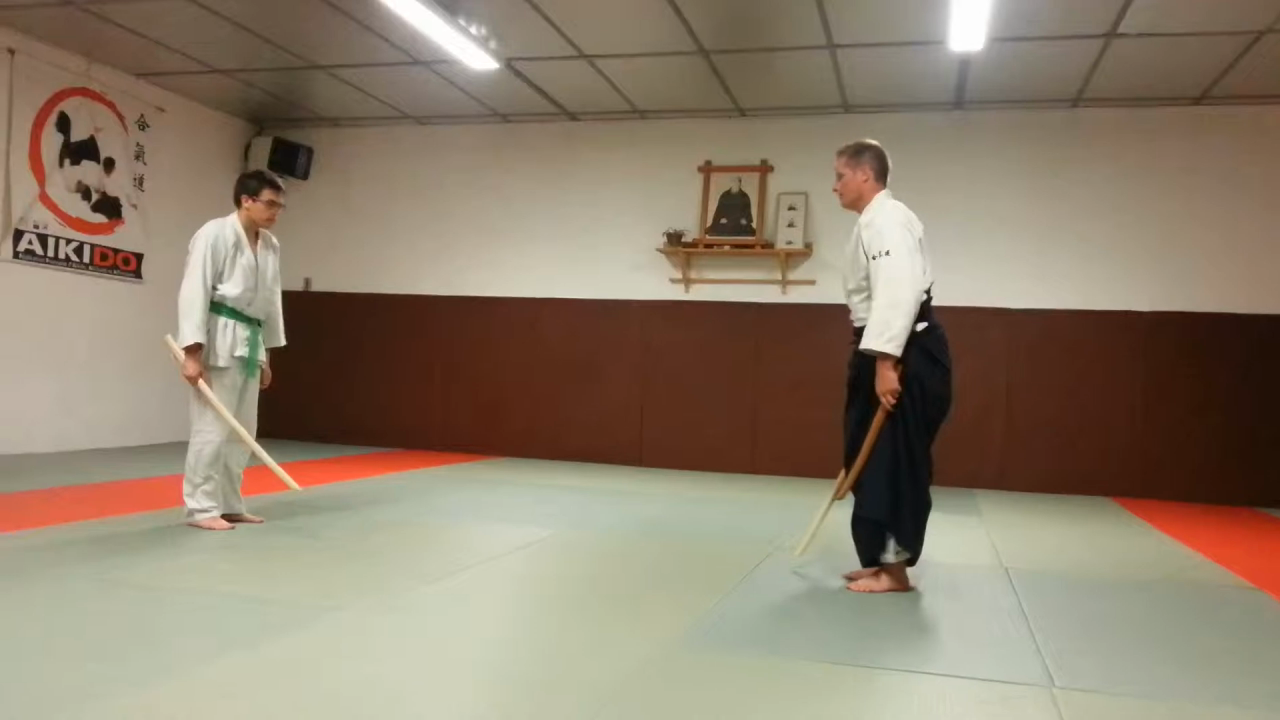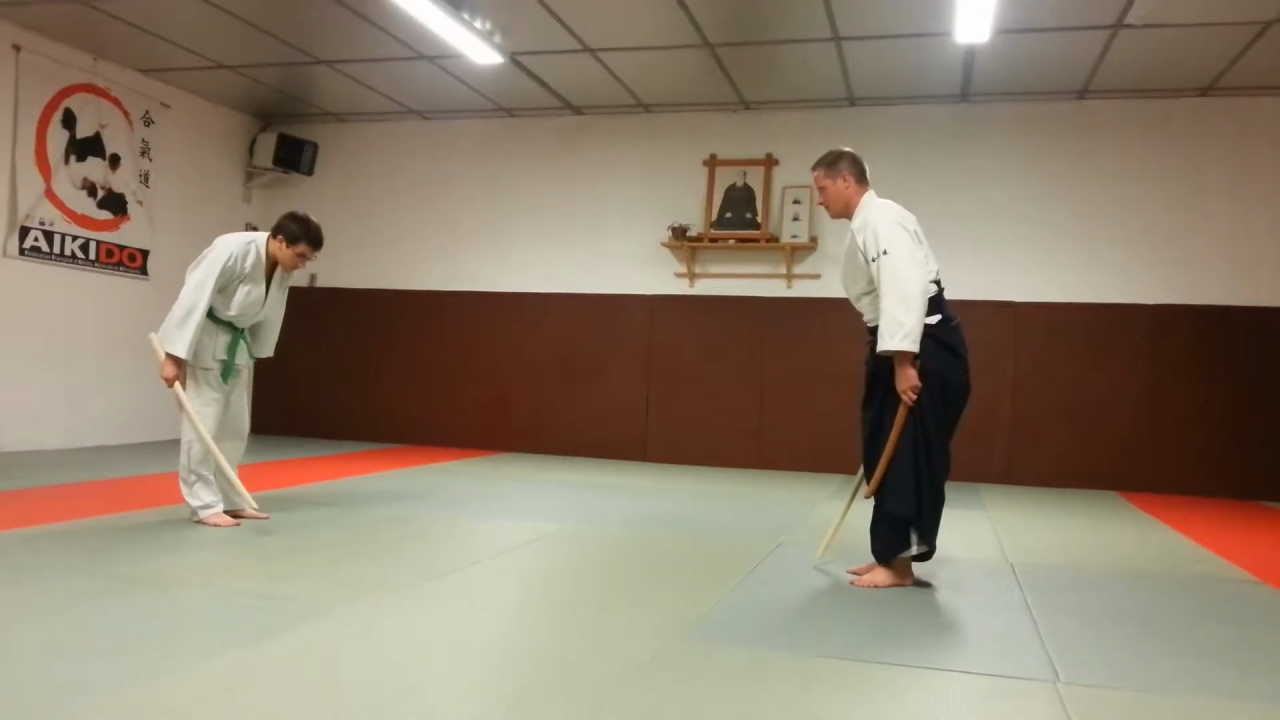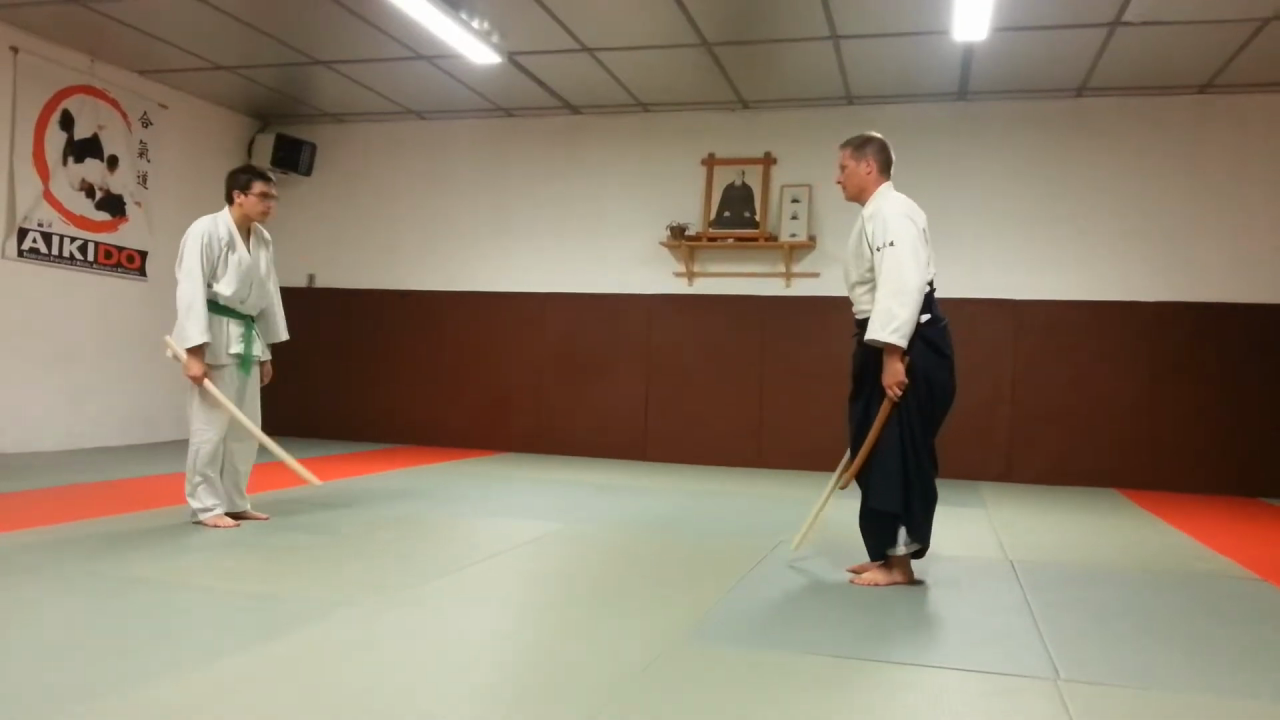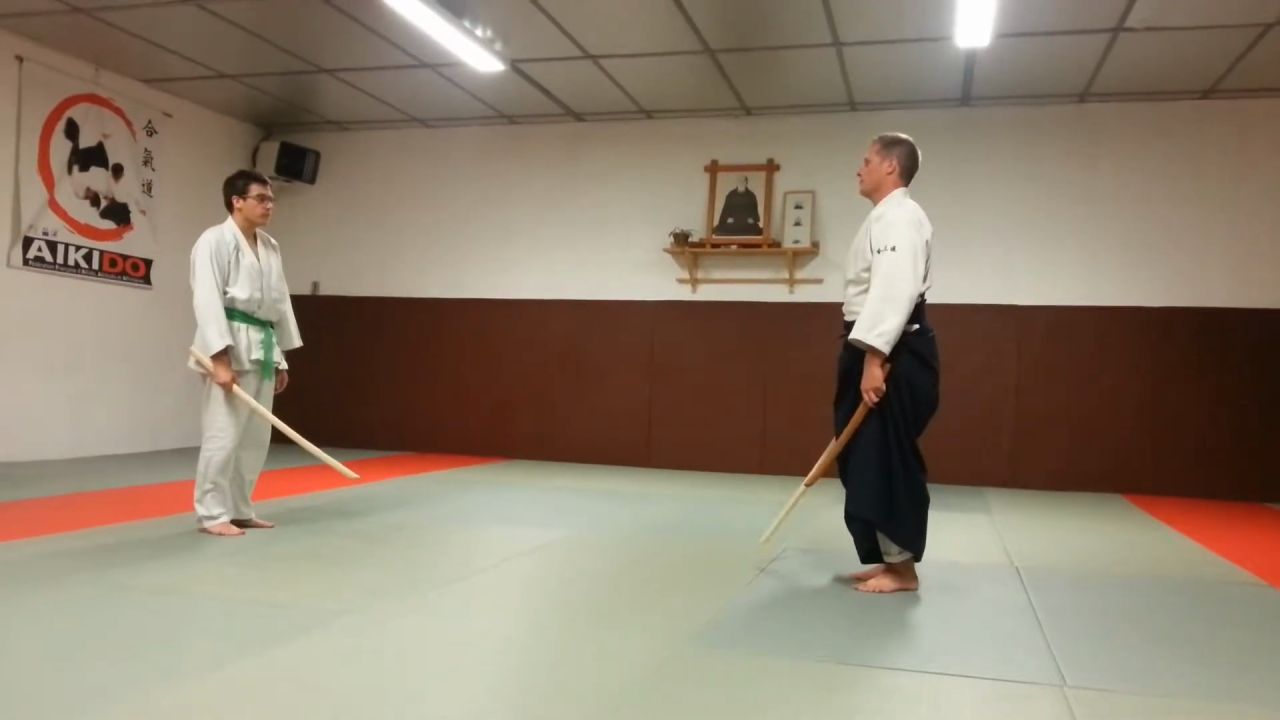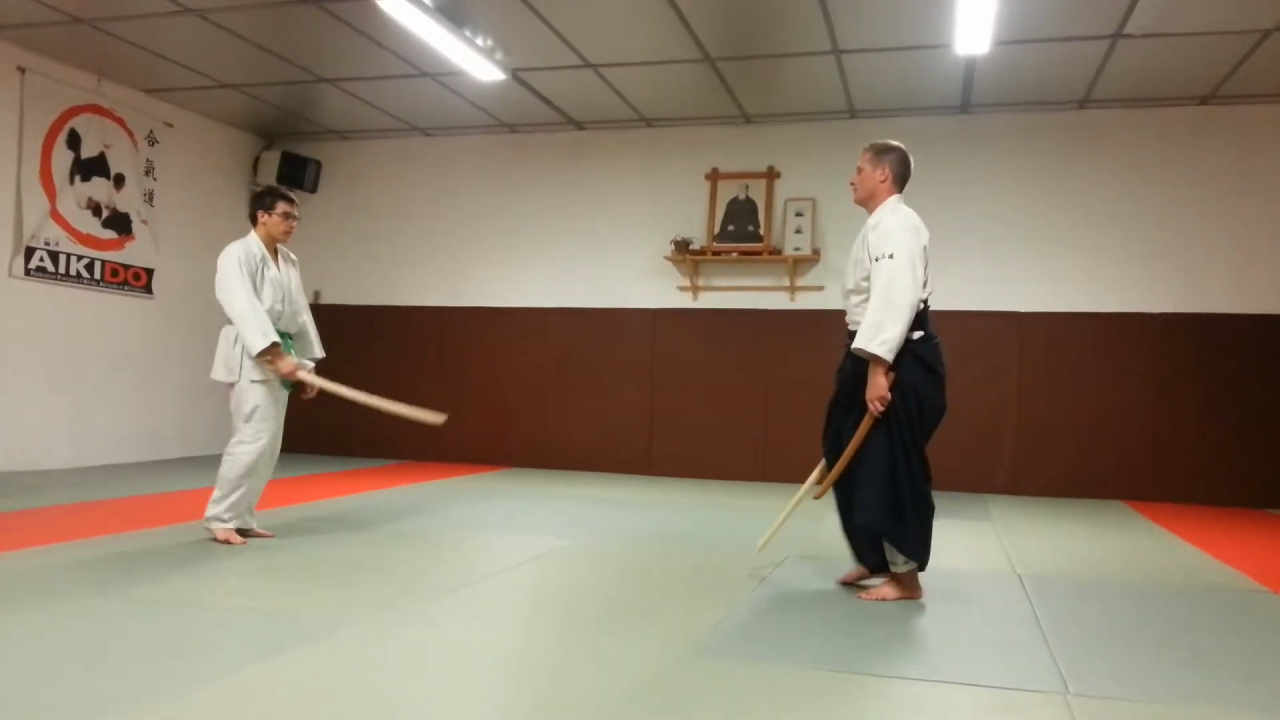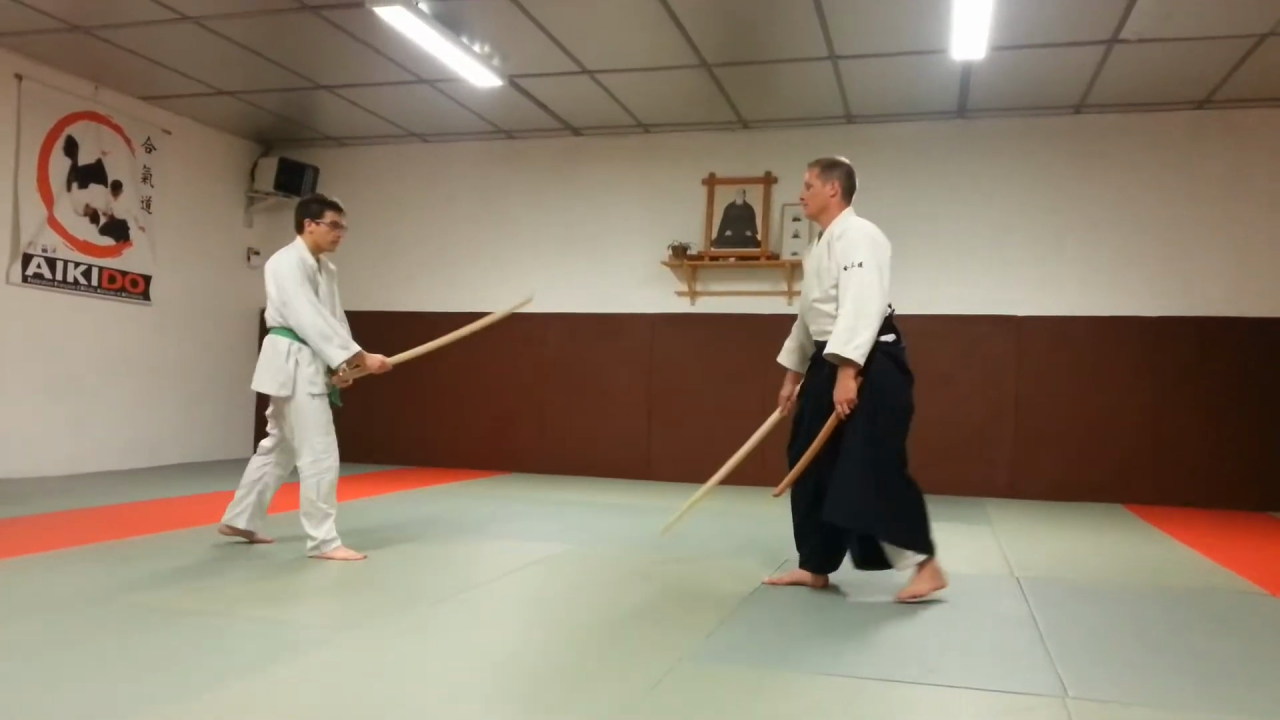
dt=0.7s
person 1, frame 1
left shoulder: (888, 219)
right shoulder: (874, 222)
left elbow: (898, 293)
left wrist: (887, 364)
left hip: (906, 356)
right hip: (889, 352)
left knee: (894, 459)
right knee: (873, 458)
left ankle: (892, 568)
right ankle: (883, 560)
person 1, frame 2
left shoulder: (880, 219)
right shoulder: (866, 225)
left elbow: (905, 290)
left wrist: (905, 363)
right wrist: (894, 360)
left hip: (924, 349)
right hip: (903, 347)
left knee: (909, 454)
right knee: (887, 454)
left ankle: (899, 563)
right ankle: (892, 555)
person 1, frame 3
left shoulder: (892, 211)
right shoulder: (876, 215)
left elbow: (903, 287)
left wrist: (894, 357)
left hip: (908, 348)
right hip: (888, 344)
left knee: (899, 453)
right knee: (877, 452)
left ankle: (899, 562)
right ankle: (889, 554)
person 1, frame 4
left shoulder: (899, 217)
right shoulder: (885, 217)
left elbow: (895, 292)
left wrist: (874, 361)
left hip: (892, 354)
right hip: (878, 350)
left knee: (888, 459)
right knee: (867, 458)
left ankle: (902, 568)
right ankle: (890, 559)
person 1, frame 5
left shoulder: (896, 223)
right shoulder: (881, 224)
left elbow: (897, 299)
left wrist: (878, 369)
left hip: (897, 361)
right hip: (876, 356)
left knee: (893, 467)
right knee: (854, 459)
left ankle: (905, 576)
right ankle: (875, 559)
person 1, frame 6
left shoulder: (857, 236)
right shoulder: (820, 246)
left elbow: (862, 308)
right elbow: (808, 317)
left wrist: (847, 373)
right wrist: (792, 374)
left hip: (867, 365)
right hip: (829, 365)
left knee: (871, 468)
right knee: (812, 464)
left ankle: (925, 565)
right ankle: (815, 566)
person 2, frame 1
left shoulder: (270, 245)
right shoulder: (214, 234)
right elbow: (195, 292)
left wrist: (266, 355)
right wrist: (192, 352)
left hip: (249, 343)
right hip: (218, 341)
left knee: (241, 430)
right knee: (212, 427)
left ankle: (228, 505)
right ankle: (202, 508)
person 2, frame 2
left shoulder: (283, 266)
right shoulder: (233, 250)
right elbow: (193, 299)
left wrist: (250, 359)
right wrist: (174, 357)
left hip: (235, 345)
right hip: (202, 341)
left knee: (235, 427)
right knee: (203, 424)
left ankle: (229, 500)
right ankle: (205, 505)
person 2, frame 3
left shoulder: (263, 240)
right shoulder: (205, 231)
right elbow: (191, 293)
left wrist: (265, 352)
right wrist: (195, 353)
left hip: (246, 340)
right hip: (213, 339)
left knee: (246, 428)
right knee: (210, 427)
left ankle: (234, 502)
right ankle: (207, 506)
person 2, frame 4
left shoulder: (270, 247)
right shoulder: (214, 241)
right elbow: (208, 302)
left wrist: (280, 358)
right wrist: (220, 359)
left hip: (262, 348)
right hip: (231, 347)
left knee: (255, 436)
right knee: (223, 433)
left ankle: (239, 509)
right ankle: (213, 513)
person 2, frame 5
left shoulder: (289, 261)
right shoulder: (237, 254)
left elbow: (299, 314)
right elbow: (245, 310)
left wrist: (306, 361)
right wrist: (277, 354)
left hip: (277, 357)
right hip: (249, 355)
left knee: (267, 442)
right knee: (256, 437)
left ankle: (239, 519)
right ankle: (221, 516)
person 2, frame 6
left shoulder: (325, 268)
right shoulder: (287, 263)
left elbow: (334, 319)
right elbow: (312, 321)
left wrist: (342, 365)
right wrist: (360, 357)
left hip: (309, 364)
right hip: (293, 363)
left knee: (278, 448)
right knee: (319, 452)
left ankle: (239, 519)
right ankle: (323, 540)
